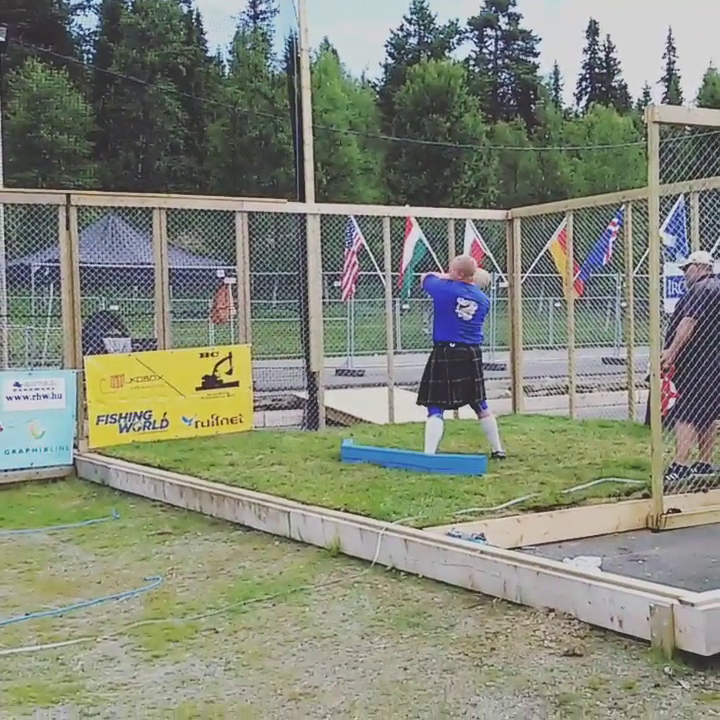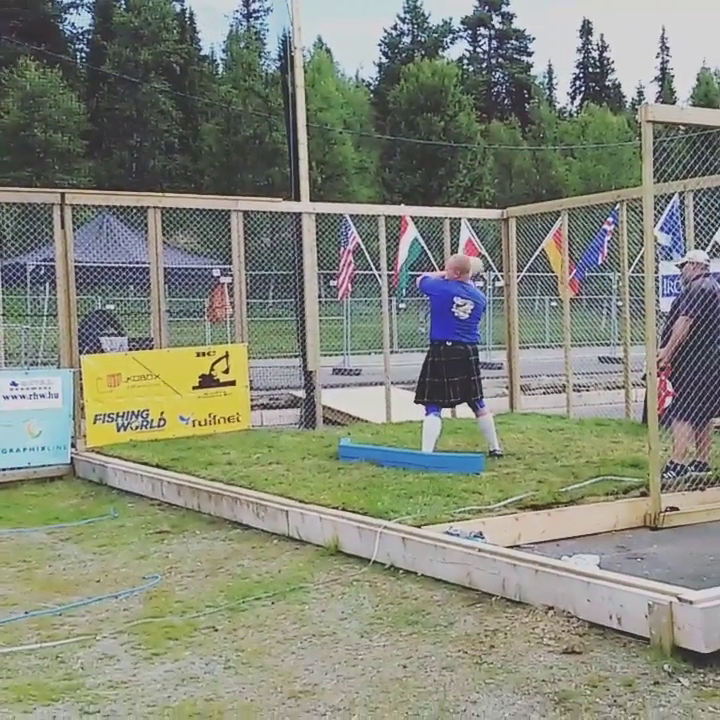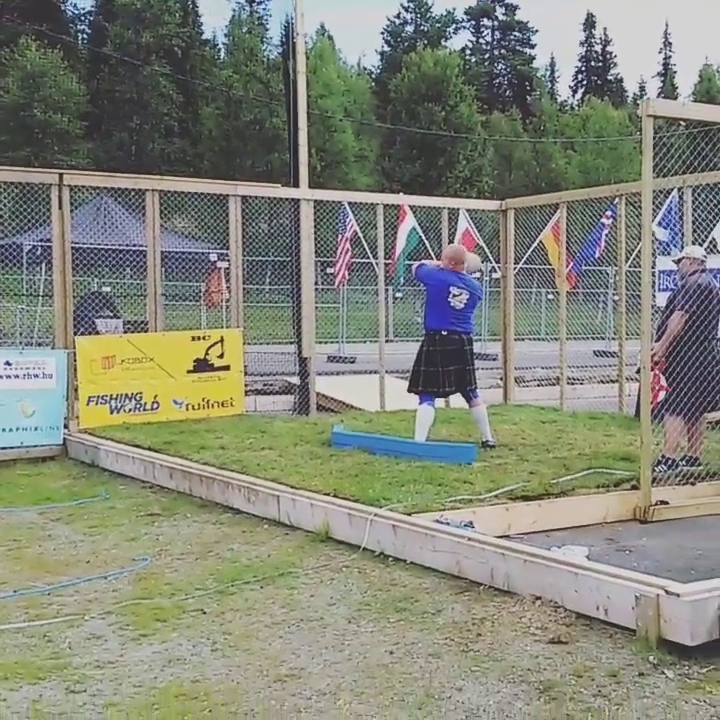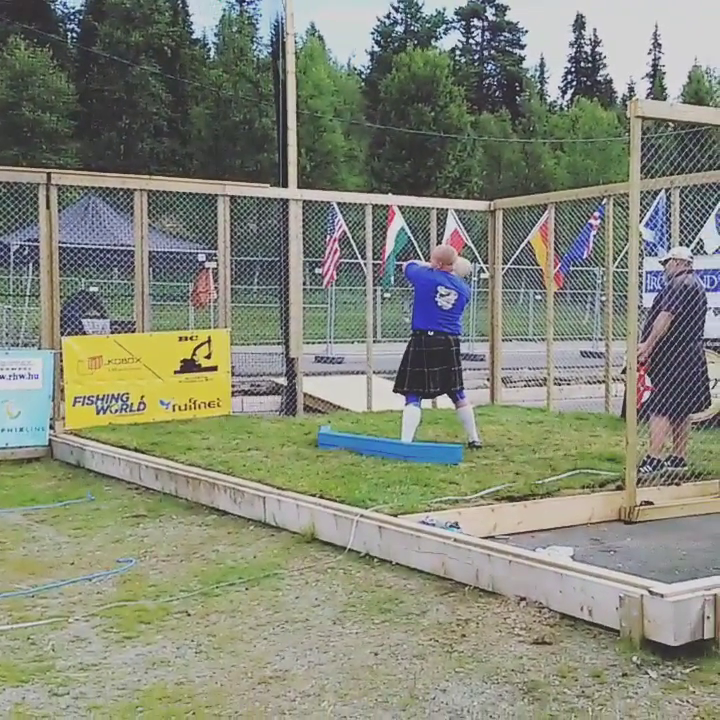
dt=0.3s
person 1, frame 1
left shoulder: (701, 289)
left elbow: (689, 321)
left wrist: (671, 350)
right wrist: (676, 351)
left hip: (696, 360)
left knee: (685, 414)
left ankle: (681, 466)
person 1, frame 2
left shoulder: (697, 288)
left elbow: (685, 320)
left wrist: (668, 350)
left hip: (692, 360)
left knee: (682, 412)
left ankle: (677, 465)
person 1, frame 3
left shoulder: (693, 283)
left elbow: (681, 315)
left wrist: (663, 344)
left hip: (687, 355)
left knee: (675, 407)
right knee: (696, 408)
left ankle: (669, 459)
right ankle: (694, 457)
person 1, frame 4
left shoulder: (679, 284)
right shoulder: (696, 285)
left elbow: (666, 316)
left wrist: (648, 344)
left hip: (672, 355)
right hip: (689, 355)
left knee: (660, 408)
right knee: (681, 409)
left ankle: (654, 460)
right ankle: (679, 458)
person 2, frame 1
left shoulder: (444, 289)
right shoulder: (482, 298)
left elbow: (425, 277)
left wrist: (448, 278)
right wrist: (475, 284)
left hip: (445, 355)
right hip: (472, 355)
left knee: (436, 409)
right knee: (480, 405)
left ankle: (429, 455)
right ankle: (497, 450)
person 2, frame 2
left shoulder: (441, 288)
right shoulder: (479, 297)
left elbow: (421, 279)
left wrist: (442, 275)
right wrist: (468, 281)
left hip: (442, 353)
right hip: (468, 354)
left knee: (433, 407)
right knee: (478, 403)
left ankle: (426, 454)
right ankle: (495, 448)
person 2, frame 3
left shoulder: (436, 277)
right shoulder: (474, 286)
left elbow: (417, 266)
left wrist: (439, 265)
right wrist: (465, 271)
left hip: (436, 342)
right hip: (463, 344)
left knee: (427, 396)
right knee: (471, 394)
left ankle: (419, 443)
right ankle: (487, 439)
person 2, frame 4
left shoulder: (425, 277)
right shoulder: (463, 288)
left elbow: (408, 265)
left wrist: (429, 266)
right wrist: (454, 272)
left hip: (423, 343)
right hip: (450, 345)
left knee: (413, 397)
right knee: (458, 395)
left ankle: (406, 444)
right ankle: (474, 439)
